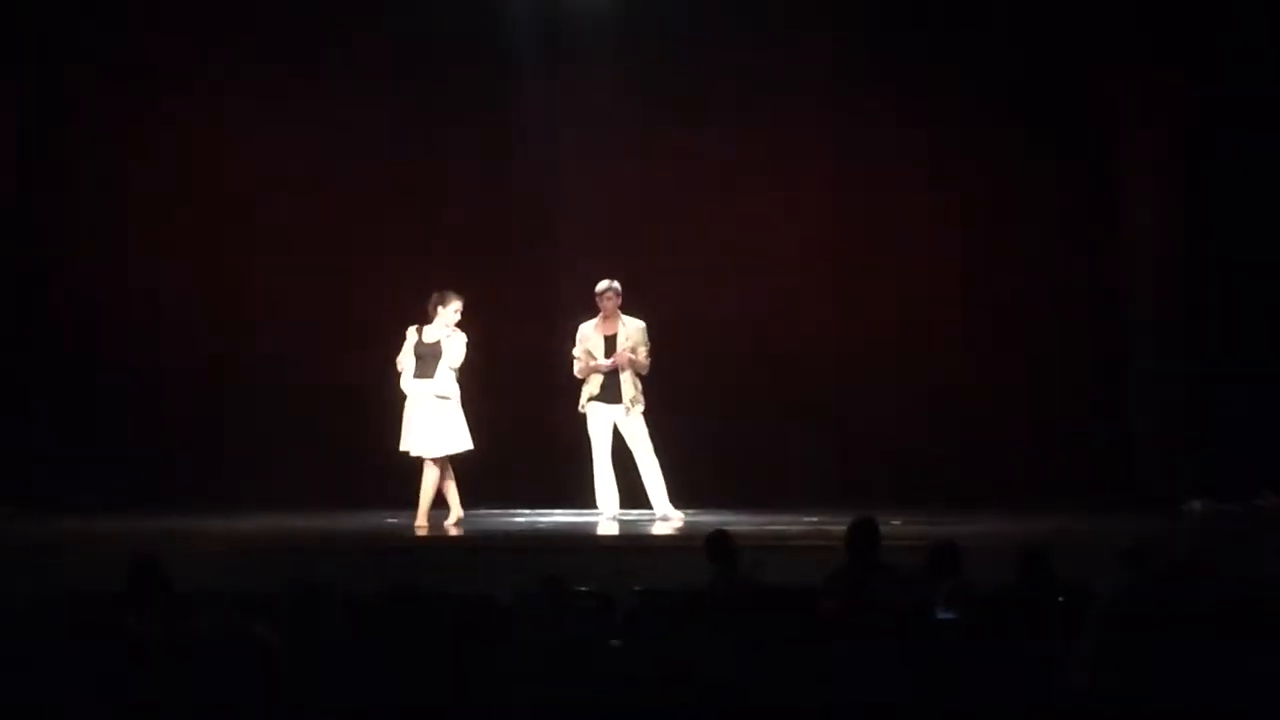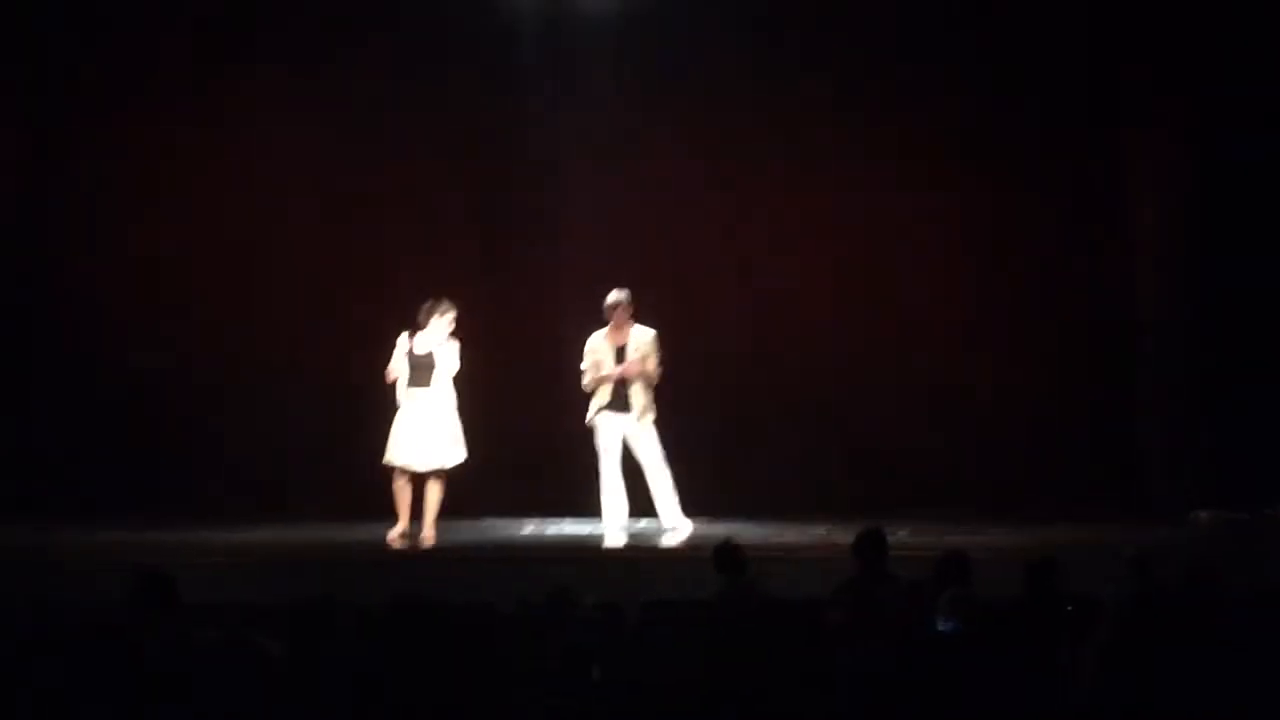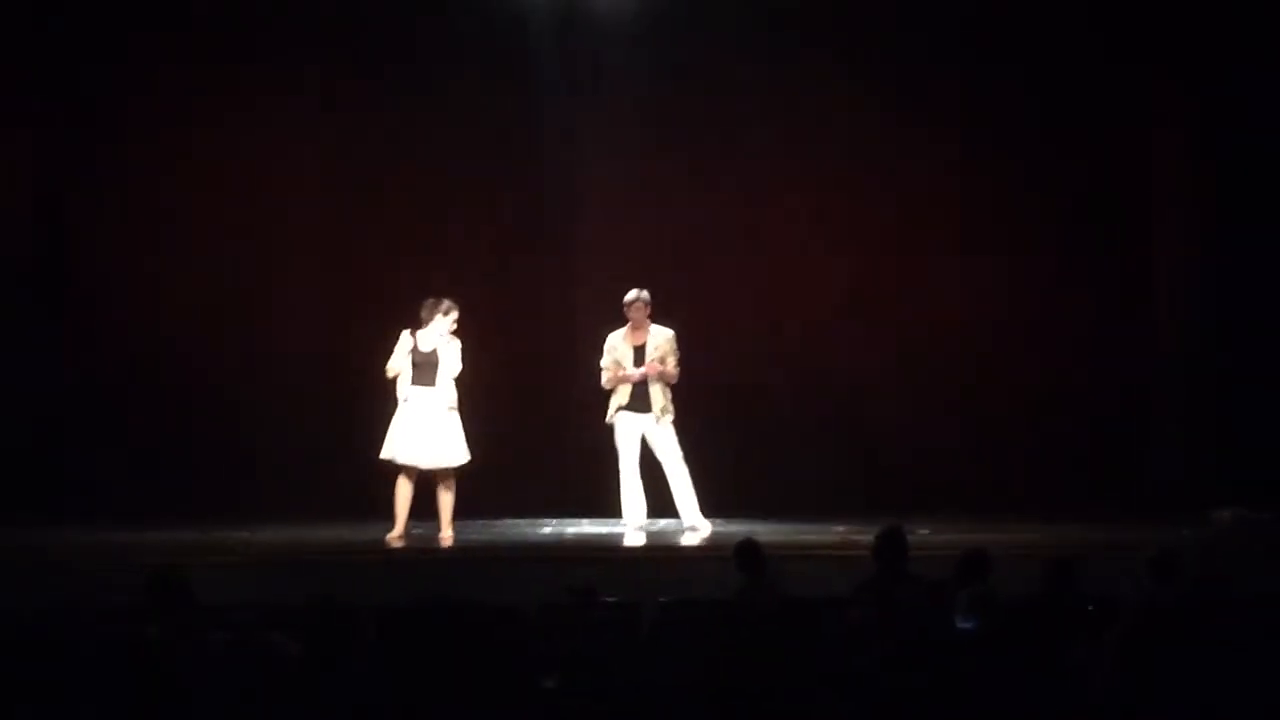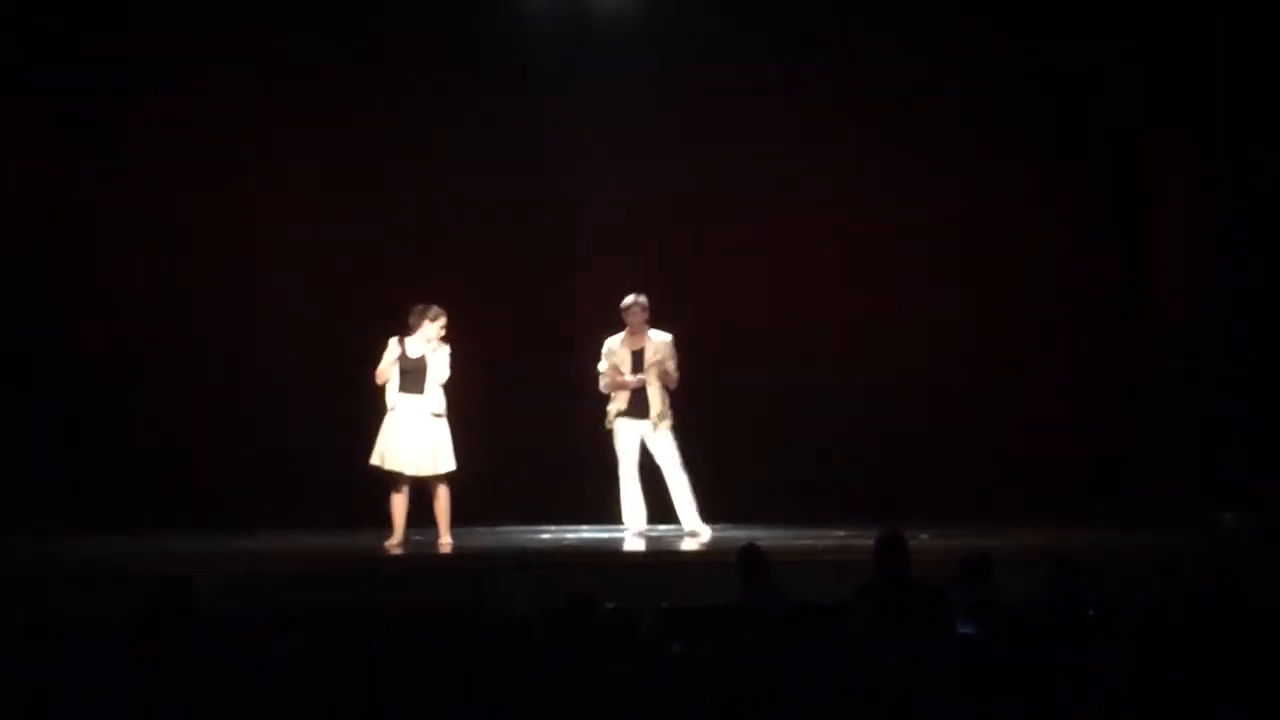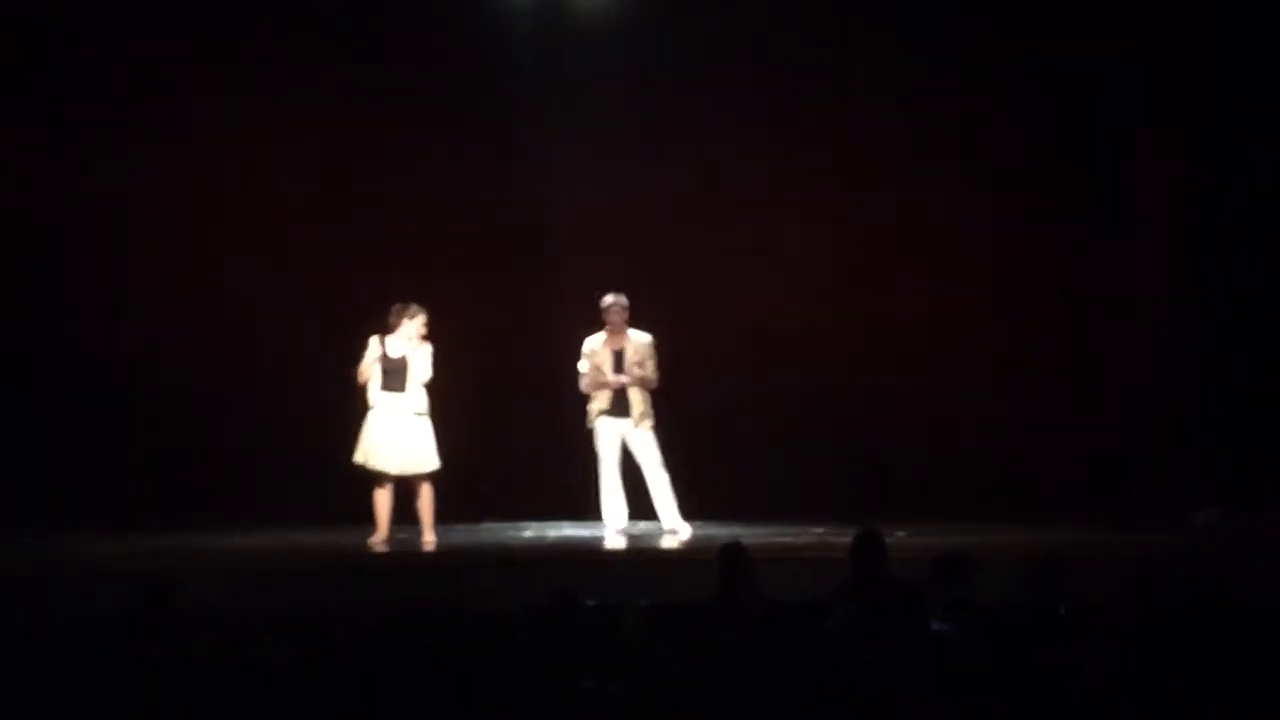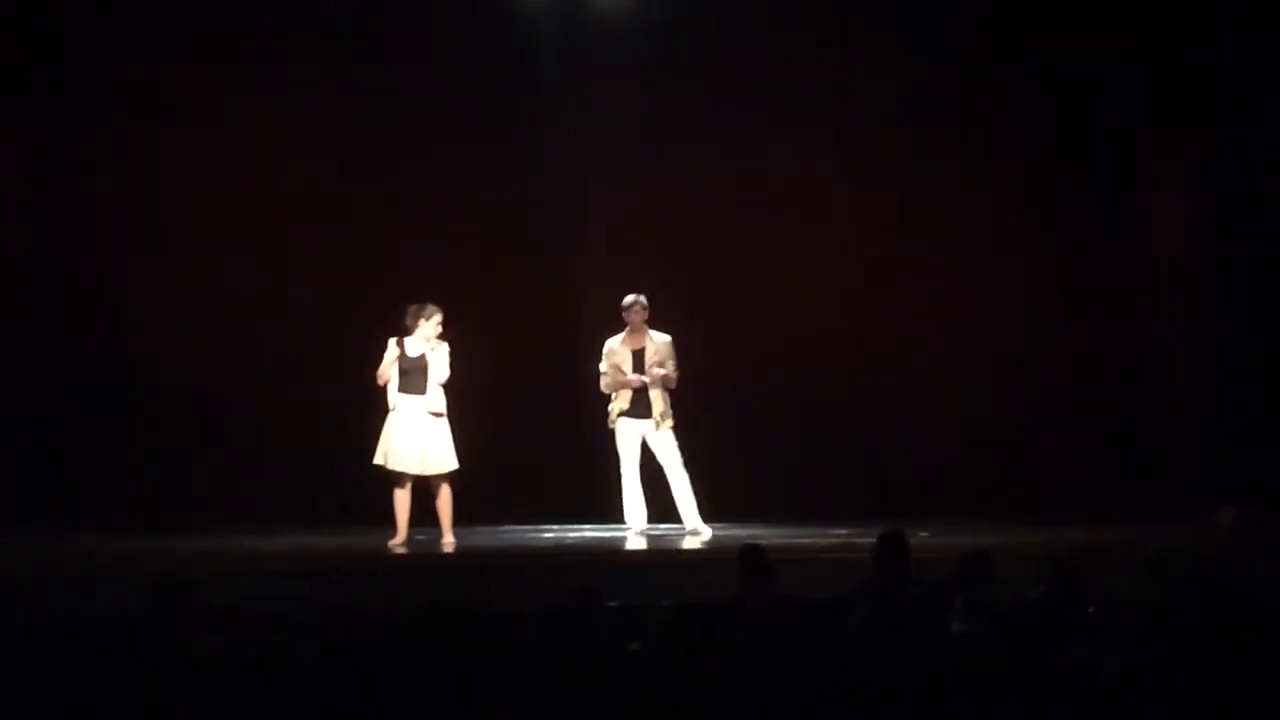
dt=0.4s
person 1, frame 1
left shoulder: (636, 327)
right shoulder: (586, 330)
left elbow: (645, 367)
right elbow: (578, 370)
left wrist: (630, 360)
right wrist: (594, 366)
left hip: (627, 402)
right hip: (597, 401)
left knee: (645, 452)
right knee: (601, 456)
left ankle: (663, 507)
right ankle: (609, 510)
person 1, frame 2
left shoulder: (646, 336)
right shoulder: (595, 341)
left elbow: (655, 376)
right elbow: (587, 382)
left wrist: (640, 370)
right wrist: (605, 376)
left hip: (637, 412)
right hip: (607, 412)
left knee: (655, 463)
right knee: (609, 467)
left ankle: (674, 519)
right ankle: (615, 522)
person 1, frame 3
left shoulder: (665, 336)
right shoulder: (614, 340)
left elbow: (674, 376)
right elbow: (606, 380)
left wrist: (660, 371)
right wrist: (625, 375)
left hip: (656, 411)
right hip: (626, 411)
left knee: (675, 462)
right knee: (628, 466)
left ankle: (692, 518)
right ankle: (635, 520)
person 1, frame 4
left shoulder: (663, 341)
right shoulder: (612, 345)
left elbow: (673, 381)
right elbow: (604, 384)
left wrist: (663, 370)
right wrist: (623, 381)
left hip: (654, 416)
right hip: (625, 417)
left knee: (673, 468)
right knee: (628, 471)
left ankle: (692, 523)
right ankle: (635, 524)
person 1, frame 5
left shoulder: (643, 341)
right shoulder: (592, 344)
left elbow: (653, 381)
right elbow: (584, 383)
left wrist: (642, 377)
right wrist: (605, 381)
left hip: (636, 416)
right hip: (606, 416)
left knee: (654, 467)
right knee: (608, 469)
left ankle: (672, 521)
right ankle: (616, 523)
person 1, frame 6
left shoulder: (663, 342)
right shoulder: (612, 346)
left elbow: (673, 382)
right elbow: (605, 385)
left wrist: (664, 376)
right wrist: (626, 381)
left hip: (656, 416)
right hip: (626, 416)
left knee: (675, 467)
right knee: (629, 471)
left ankle: (693, 523)
right ankle: (637, 524)
person 2, frame 1
left shoulder: (457, 337)
right shoulder: (415, 332)
left elbow: (454, 362)
right elbow: (401, 366)
left wrist: (445, 337)
right wrist: (410, 342)
left hip: (440, 399)
right hip: (416, 398)
left knee: (433, 458)
right knee: (438, 459)
left ankle: (422, 516)
right ankle: (455, 508)
person 2, frame 2
left shoulder: (450, 345)
right shoulder: (407, 340)
left elbow: (449, 371)
right elbow: (391, 375)
left wrist: (438, 346)
right wrist: (402, 351)
left hip: (438, 410)
right hip: (411, 409)
left knee: (436, 470)
right knee: (401, 470)
left ankle: (429, 528)
right ankle: (402, 523)
person 2, frame 3
left shoulder: (452, 343)
right shoulder: (409, 337)
left elbow: (453, 372)
right elbow: (391, 371)
left wrist: (442, 344)
right wrist: (405, 349)
left hip: (440, 408)
right hip: (413, 407)
left knee: (444, 471)
right knee: (407, 469)
left ankle: (446, 528)
right ankle: (399, 527)
person 2, frame 4
left shoulder: (440, 349)
right shoulder: (397, 344)
left elbow: (441, 378)
right elbow: (380, 378)
left wrist: (430, 351)
right wrist: (391, 356)
left hip: (429, 414)
right hip: (401, 414)
left knee: (437, 478)
right knee: (400, 477)
left ankle: (445, 534)
right ankle: (397, 535)
person 2, frame 5
left shoulder: (422, 348)
right shoulder: (378, 343)
left elbow: (423, 377)
right elbow: (362, 377)
left wrist: (411, 350)
right wrist: (372, 356)
left hip: (411, 413)
right hip: (383, 413)
left knee: (420, 475)
right knee: (382, 475)
left ankle: (428, 533)
right ankle: (381, 532)
person 2, frame 6
left shoulder: (440, 348)
right shoulder: (396, 344)
left elbow: (441, 378)
right elbow: (381, 379)
left wrist: (430, 350)
right wrist: (390, 358)
left hip: (429, 414)
right hip: (402, 414)
left knee: (439, 477)
right knee: (402, 476)
left ankle: (447, 534)
right ankle: (401, 534)
